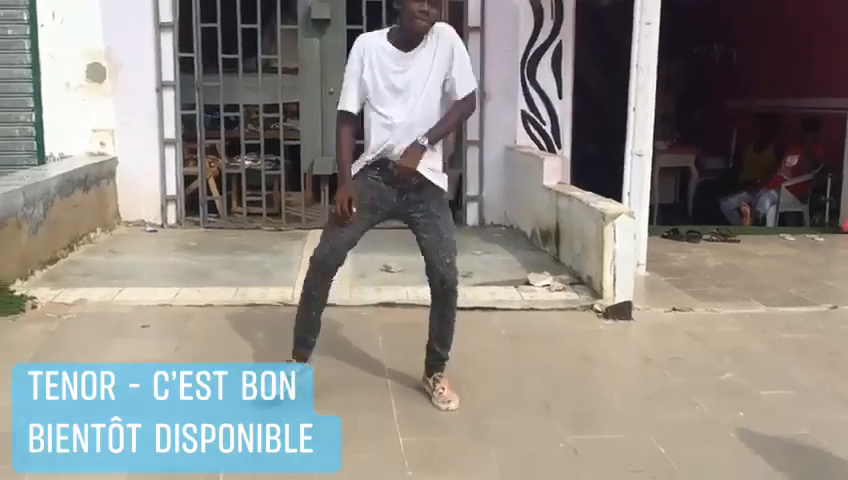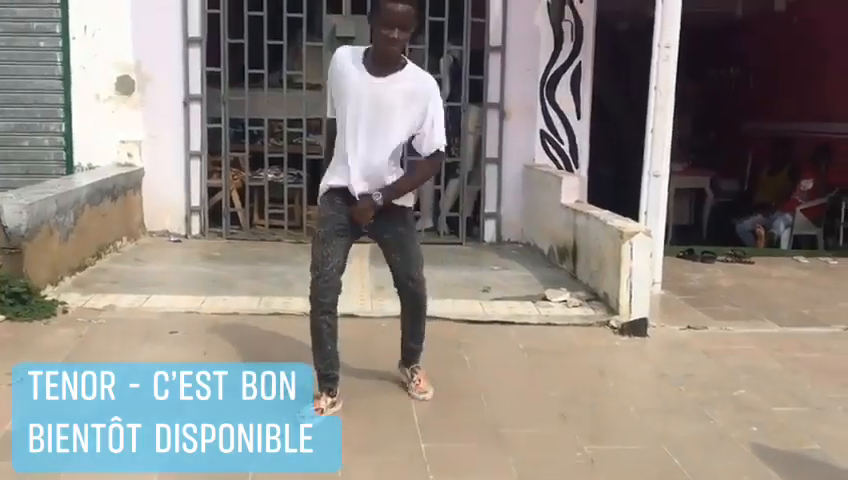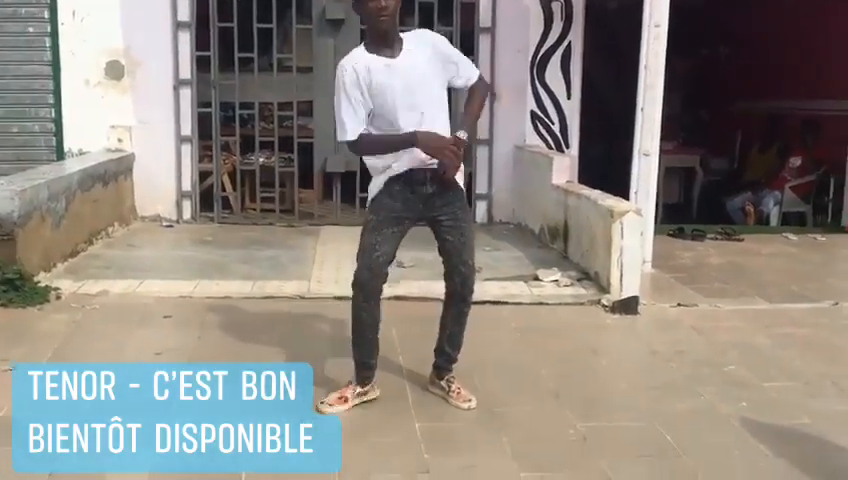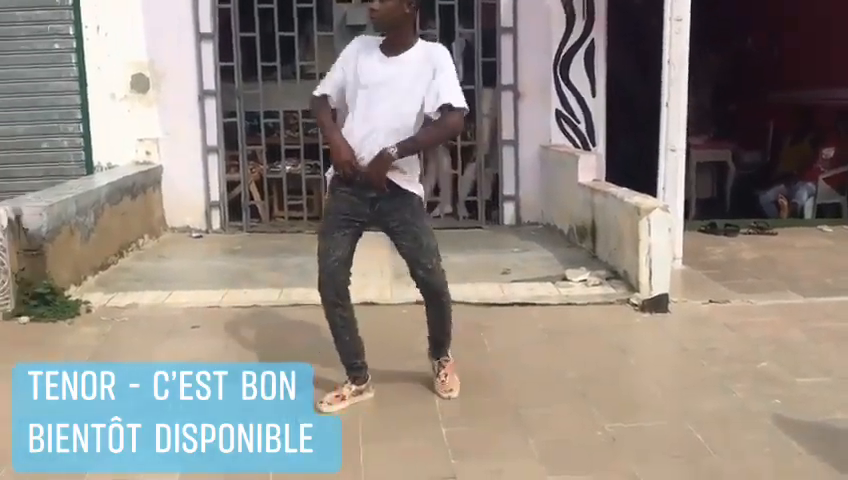
dt=0.7s
person 1, frame 1
left shoulder: (446, 41)
right shoulder: (368, 45)
left elbow: (466, 100)
right elbow: (348, 116)
left wrist: (422, 144)
right wrist: (344, 180)
left hip: (424, 177)
right hip: (374, 172)
left knee: (445, 276)
right knee: (324, 259)
left ankle: (434, 372)
right ankle: (299, 360)
person 1, frame 2
left shoulder: (423, 86)
right shoulder: (341, 61)
left elbow: (434, 158)
left wrist: (380, 199)
left hip: (391, 202)
right hip: (337, 197)
left knee: (414, 289)
right knee: (322, 295)
left ankle: (411, 364)
right ankle: (328, 391)
person 1, frame 3
left shoulder: (429, 44)
right shoulder: (351, 68)
left elbow: (479, 84)
right elbow: (355, 139)
left wrist: (459, 138)
right wrist: (416, 140)
left hip: (444, 182)
right hip: (394, 185)
left knee: (462, 279)
right knee: (367, 279)
left ankle: (442, 374)
right ankle: (363, 381)
person 1, frame 4
left shoulder: (433, 56)
right shoulder: (358, 50)
left elbow: (453, 120)
right elbow: (322, 100)
left wrist: (390, 154)
right wrist: (337, 142)
left hip: (398, 187)
right hip: (347, 186)
left knee: (432, 280)
right knee: (331, 283)
left ankle: (442, 358)
right ankle: (358, 379)
